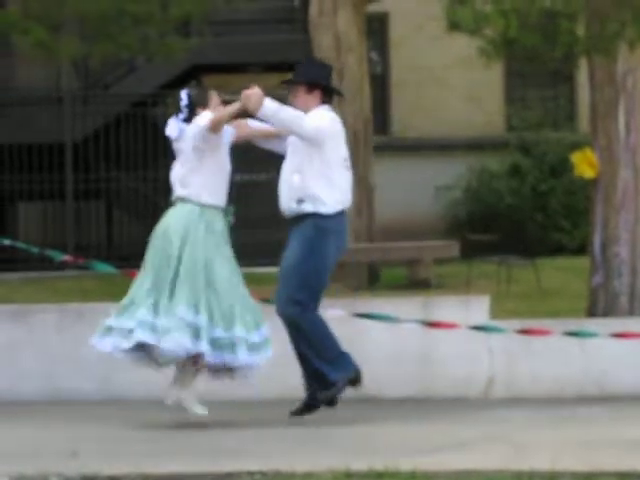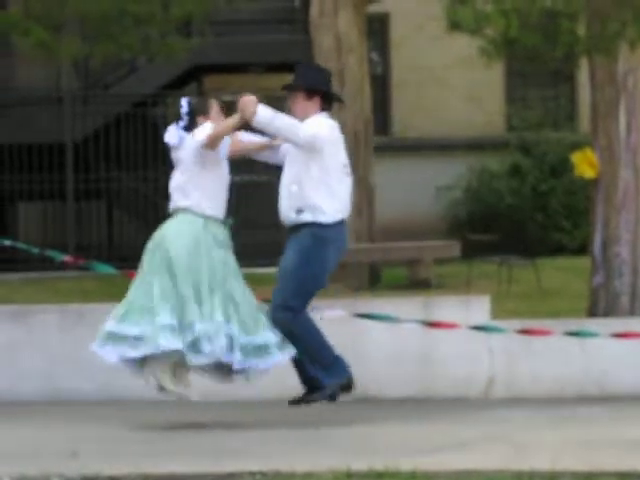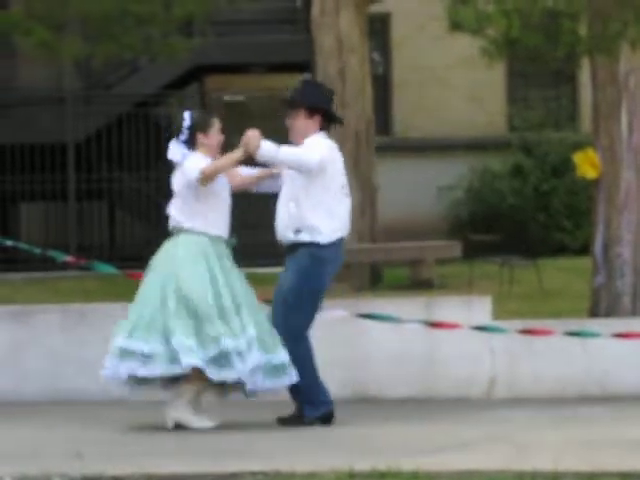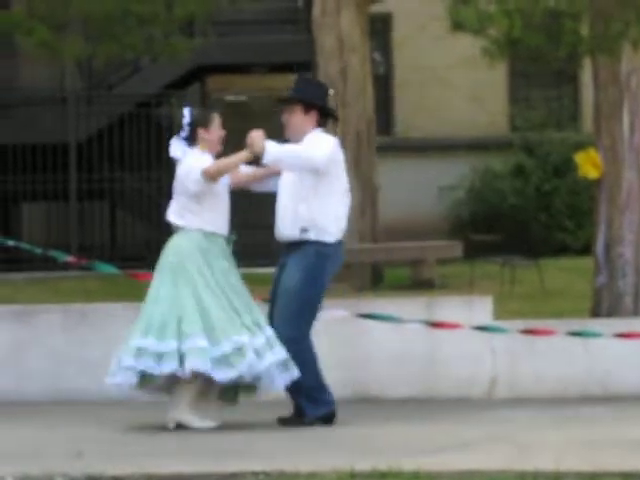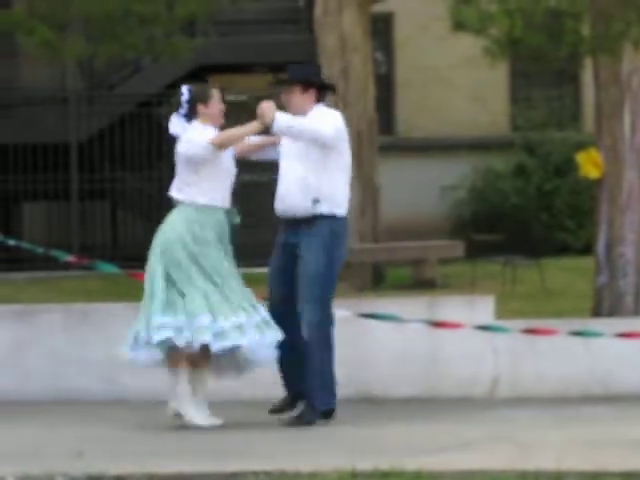
dt=0.1s
person 1, frame 1
left shoulder: (323, 121)
right shoulder: (319, 127)
left elbow: (299, 126)
right elbow: (286, 142)
left wrist: (264, 106)
left hip: (316, 229)
right hip: (314, 228)
left knee: (293, 306)
right knee: (295, 307)
left ankle: (340, 369)
right ankle: (322, 386)
person 1, frame 2
left shoulder: (321, 127)
right shoulder: (317, 136)
left elbow: (296, 132)
right elbow: (284, 153)
left wrist: (257, 113)
left hip: (316, 237)
right hip: (314, 236)
left knee: (284, 311)
right knee: (289, 310)
left ankle: (332, 374)
right ankle: (321, 381)
person 1, frame 3
left shoulder: (321, 148)
right shoulder: (310, 155)
left elbow: (300, 161)
right elbow: (284, 180)
left wrist: (262, 148)
left hip: (312, 255)
right hip: (305, 254)
left knee: (286, 330)
right knee: (286, 330)
left ankle: (316, 407)
right ankle: (310, 404)
person 1, frame 4
left shoulder: (325, 145)
right shoulder: (309, 150)
left elbow: (309, 161)
right elbow: (282, 178)
left wrist: (266, 149)
left hip: (314, 254)
right hip: (300, 253)
left knee: (290, 333)
right knee: (281, 331)
left ankle: (318, 407)
right ankle: (309, 404)
person 1, frame 5
left shoulder: (329, 119)
right shoulder: (295, 132)
left elbow: (322, 137)
right elbow: (272, 147)
left wrist: (277, 120)
left hip: (323, 231)
right hip: (291, 231)
left knee: (311, 313)
right knee: (280, 308)
left ankle: (322, 399)
right ankle: (299, 388)
person 2, frame 1
left shoulder: (199, 136)
right shoulder: (201, 127)
left elbow: (242, 133)
right elbow: (217, 120)
right wrist: (245, 103)
left hip: (195, 228)
right hip: (192, 227)
left knee: (196, 305)
right knee: (204, 302)
left ankle: (181, 387)
person 2, frame 2
left shoulder: (197, 148)
right shoulder: (200, 139)
left elbow: (239, 147)
right elbow: (216, 134)
right wrist: (243, 115)
left hip: (189, 238)
right hip: (194, 237)
left knee: (202, 309)
right knee: (209, 309)
right ankle: (163, 369)
person 2, frame 3
left shoulder: (198, 167)
right shoulder: (195, 164)
left elbow: (239, 181)
right elbow: (209, 174)
left wrist: (275, 170)
right wrist: (241, 152)
left hip: (195, 258)
right hip: (196, 257)
left knee: (198, 335)
right knee: (213, 329)
left ankle: (179, 406)
right ankle: (179, 406)
person 2, frame 4
left shoulder: (203, 163)
right shoulder: (194, 162)
left elbow: (239, 179)
right elbow: (214, 172)
left wrist: (276, 168)
right wrist: (247, 153)
left hip: (203, 256)
right hip: (195, 254)
left knee: (206, 335)
right knee: (216, 329)
left ankle: (180, 407)
right ankle: (180, 407)
person 2, frame 5
left shoulder: (208, 138)
right shoulder: (195, 135)
left elbow: (241, 148)
right elbow: (221, 141)
left wrist: (278, 139)
right wrist: (260, 124)
left hip: (208, 233)
right hip: (189, 231)
left knee: (206, 312)
right knee: (200, 312)
left ankle: (182, 397)
right ankle: (186, 398)
